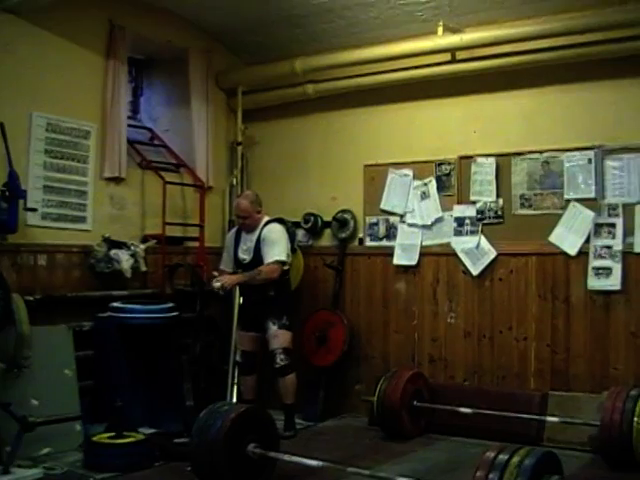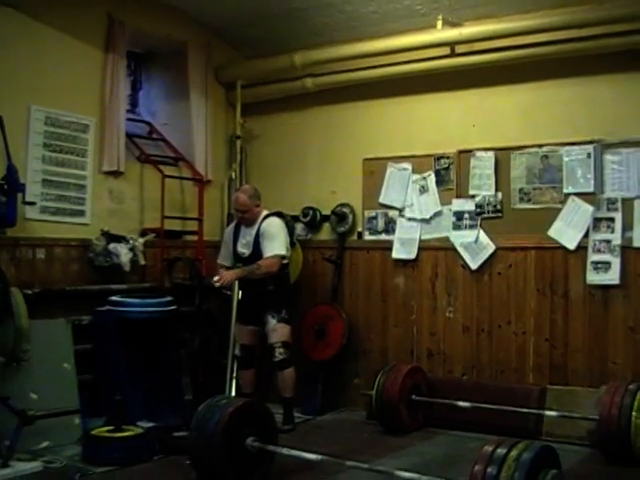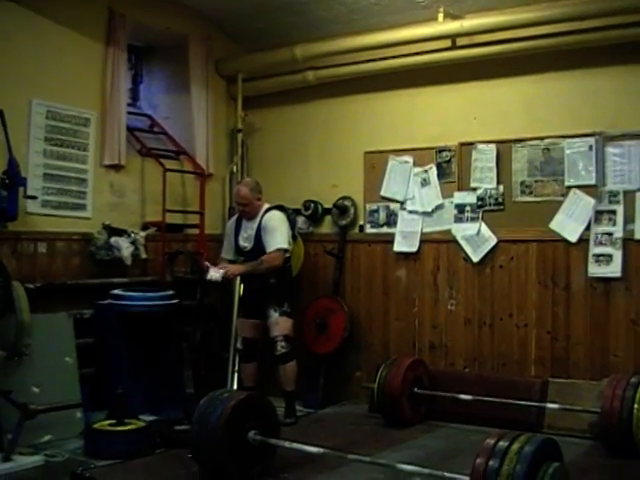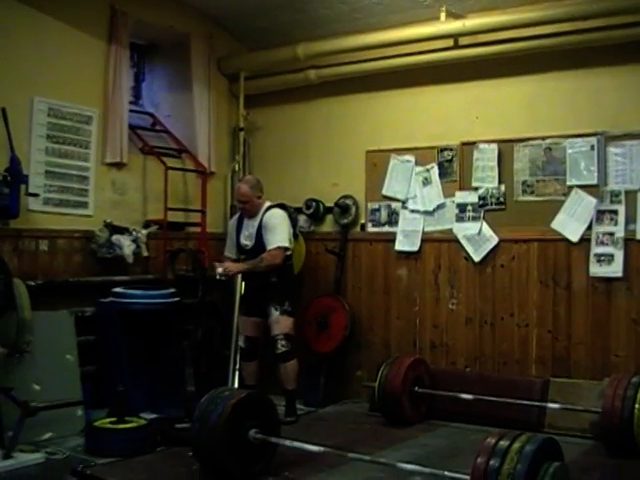
dt=0.2s
person 1, frame 1
left shoulder: (273, 231)
right shoulder: (234, 235)
left elbow: (273, 270)
right elbow: (226, 269)
left wrist: (237, 278)
right wrist: (222, 280)
left hip: (275, 304)
right hip: (249, 303)
left knee: (282, 360)
right knee: (245, 360)
left ankle: (289, 419)
person 1, frame 2
left shoulder: (272, 225)
right shoulder: (232, 229)
left elbow: (272, 264)
right elbow: (224, 264)
left wrist: (236, 273)
right wrist: (221, 276)
left hip: (274, 298)
right hip: (248, 297)
left knee: (280, 353)
right knee: (244, 354)
left ankle: (288, 413)
person 1, frame 3
left shoulder: (274, 218)
right shoulder: (234, 223)
left elbow: (276, 259)
right elbow: (227, 258)
left wrist: (241, 269)
right wrist: (221, 270)
left hip: (276, 291)
right hip: (250, 291)
left knee: (281, 347)
right knee: (245, 348)
left ankle: (290, 406)
person 1, frame 4
left shoulder: (275, 216)
right shoulder: (236, 221)
left elbow: (275, 257)
right elbow: (231, 257)
left wrist: (241, 267)
right wrist: (225, 267)
left hip: (277, 289)
right hip: (252, 289)
left knee: (283, 346)
right knee: (247, 346)
left ankle: (290, 405)
